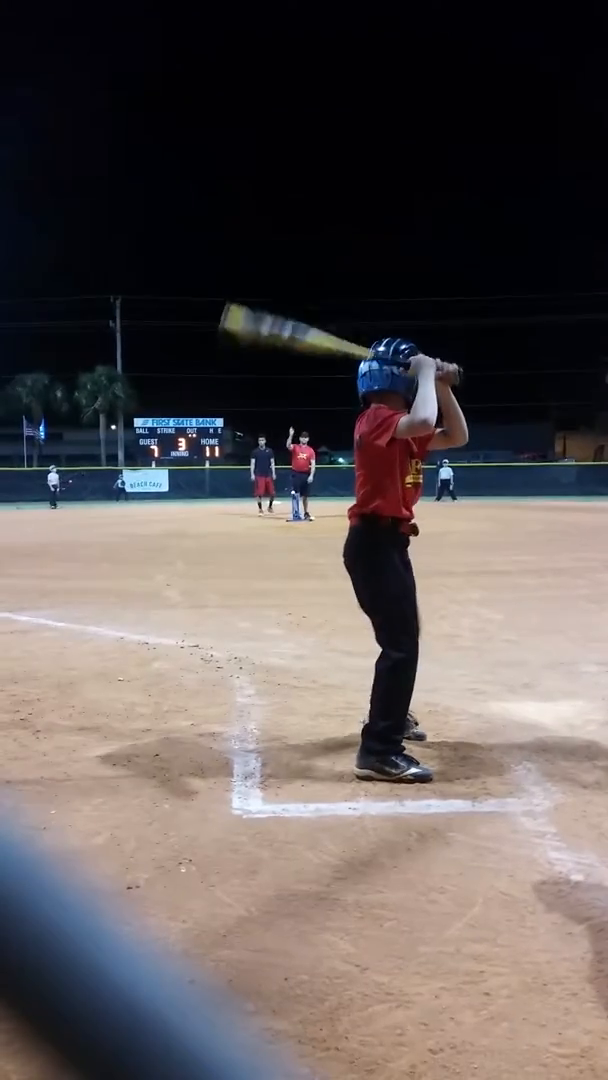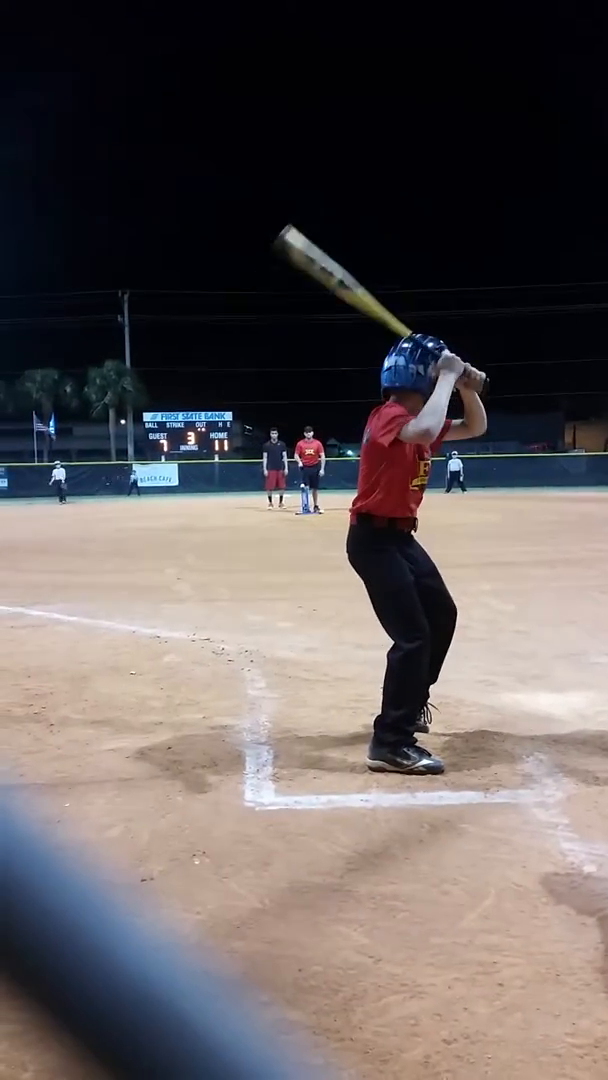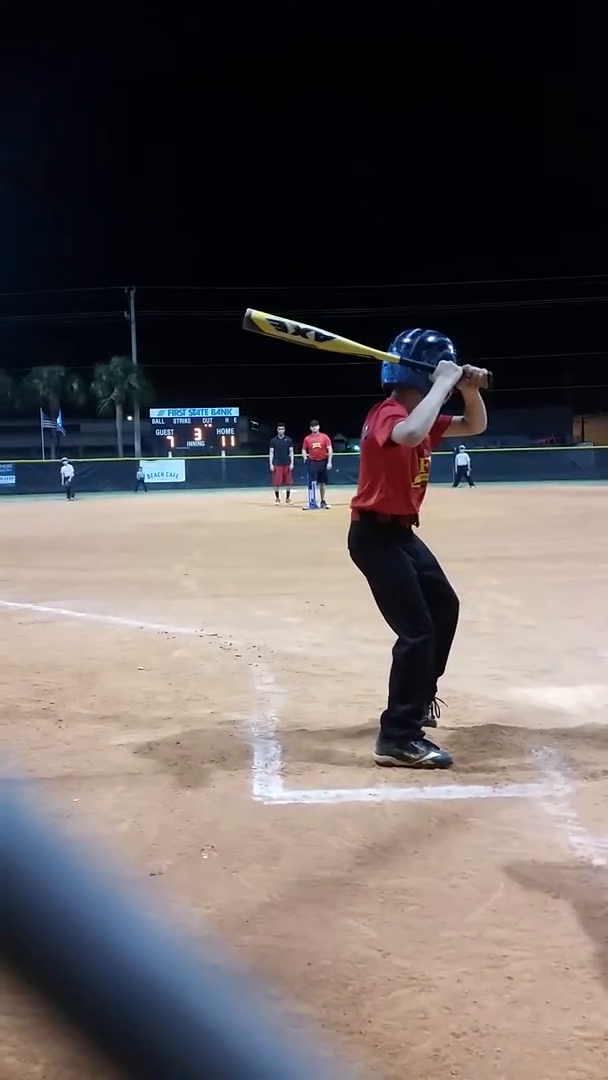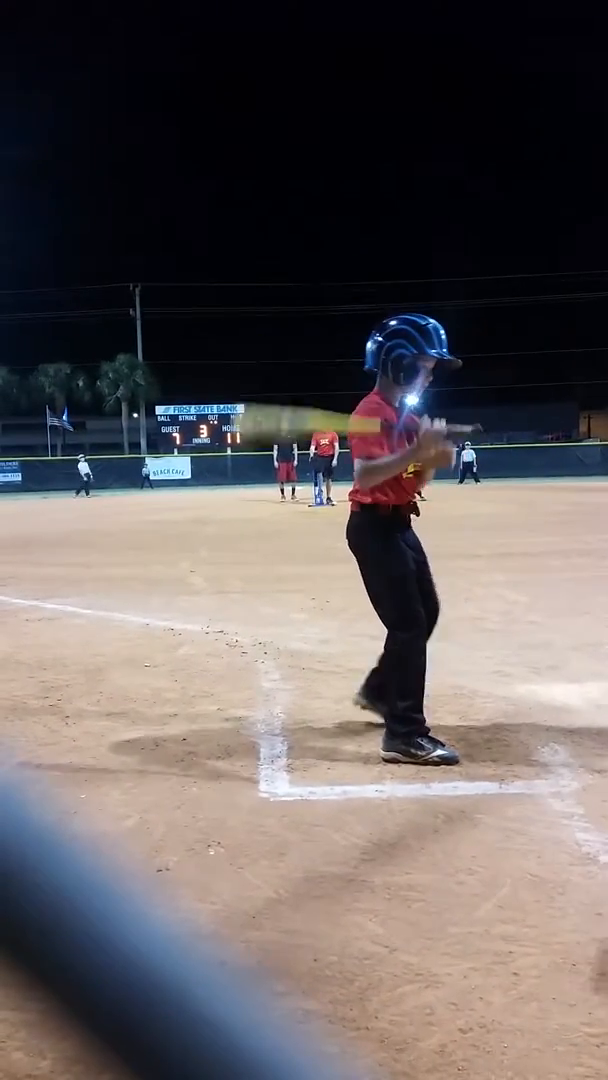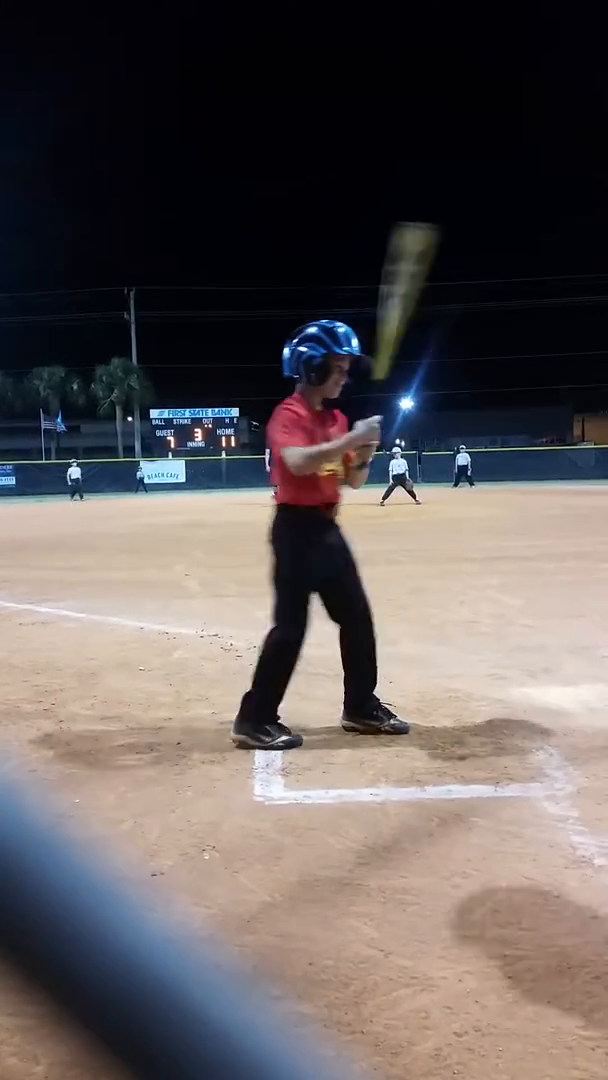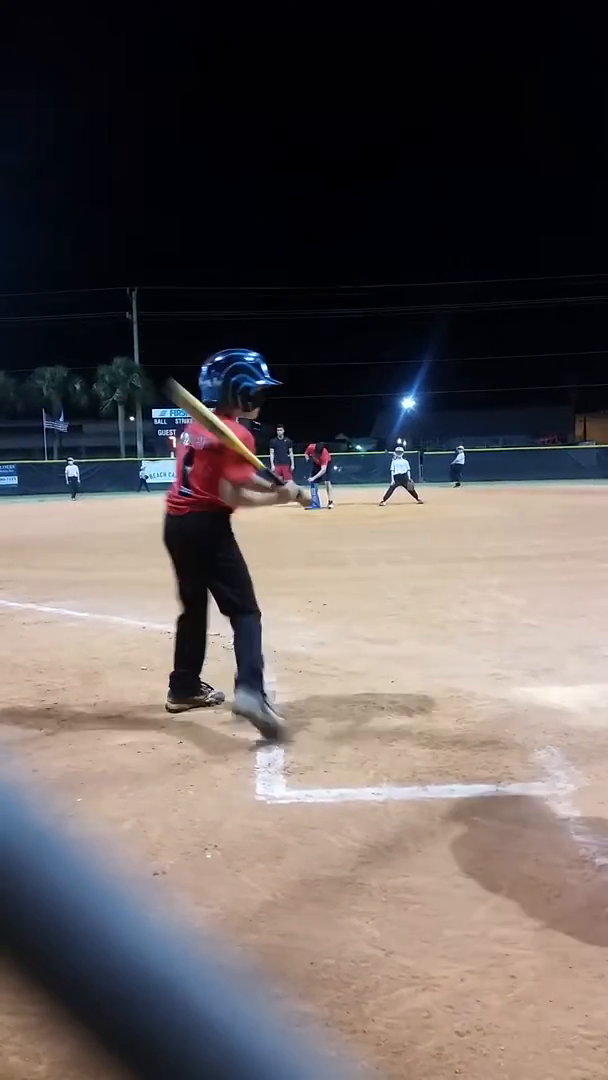
dt=0.7s
person 1, frame 1
left shoulder: (402, 424)
right shoulder: (377, 418)
left elbow: (457, 437)
right elbow: (424, 421)
left wrist: (442, 385)
right wrist: (425, 373)
left hip: (391, 540)
right hip: (372, 541)
left knee: (402, 636)
right knee: (401, 643)
left ankle: (390, 714)
right ankle: (378, 752)
person 1, frame 2
left shoulder: (415, 418)
right shoulder: (389, 416)
left elbow: (476, 427)
right elbow: (425, 432)
left wrist: (468, 389)
right wrist: (448, 377)
left hip: (400, 534)
right hip: (373, 538)
left knee: (441, 615)
right knee: (412, 635)
left ankle: (410, 701)
right ankle: (390, 744)
person 1, frame 3
left shoulder: (419, 414)
right shoulder: (388, 413)
left elbow: (474, 426)
right elbow: (411, 435)
left wrist: (469, 390)
right wrist: (443, 384)
left hip: (400, 530)
right hip: (375, 534)
left knee: (444, 607)
right knee: (417, 630)
left ankle: (418, 697)
right ankle: (398, 738)
person 1, frame 4
left shoulder: (404, 415)
right shoulder: (373, 412)
left elbow: (418, 478)
right elbow: (364, 476)
left wrist: (436, 453)
right wrist: (416, 448)
left hip: (398, 523)
right hip: (375, 527)
left knee: (426, 611)
right knee: (407, 625)
left ankle: (380, 689)
right ankle: (404, 735)
person 1, frame 5
left shoulder: (336, 419)
right shoulder: (291, 413)
left elbow: (352, 481)
right elbow: (296, 461)
left wrist: (364, 456)
right wrist: (348, 440)
left hip: (326, 526)
right hip: (294, 528)
left knee: (357, 615)
right knee: (291, 624)
left ankle: (362, 707)
right ankle: (254, 720)
person 1, frame 6
left shoulder: (199, 422)
right shoulder: (235, 435)
right elbow: (231, 496)
left wrist: (275, 488)
right wrist: (279, 496)
left hip: (177, 523)
right hip: (206, 524)
left knee: (194, 607)
right knee: (243, 611)
left ankle: (184, 687)
right ankle: (251, 692)
